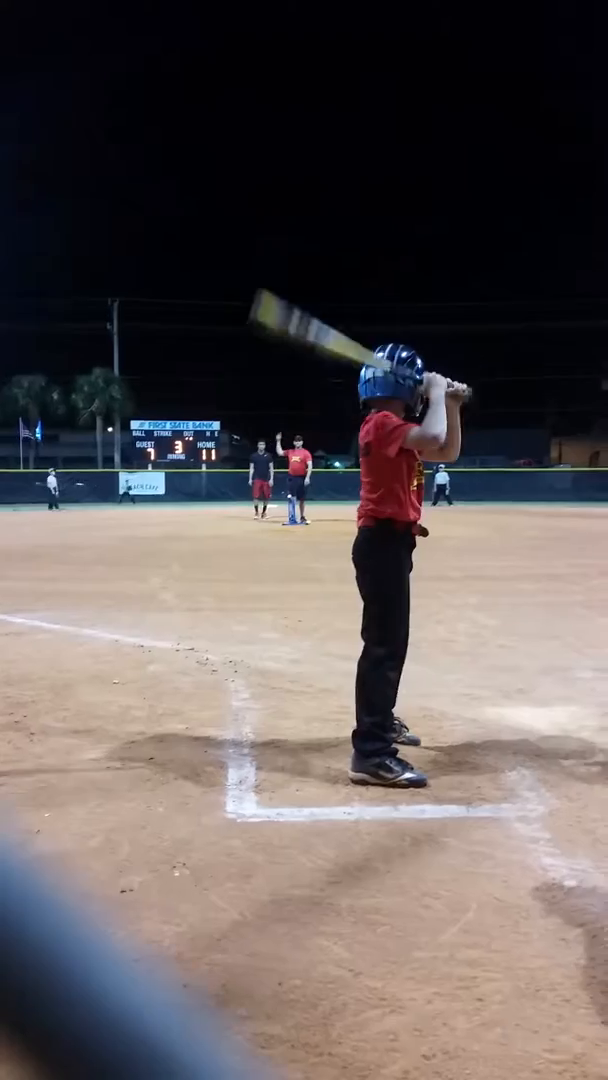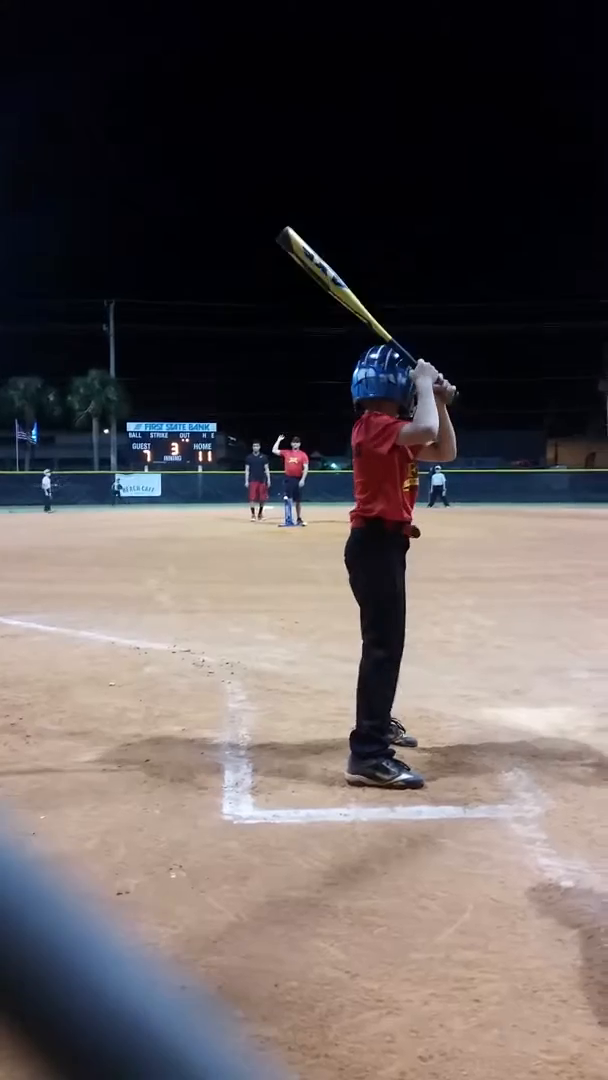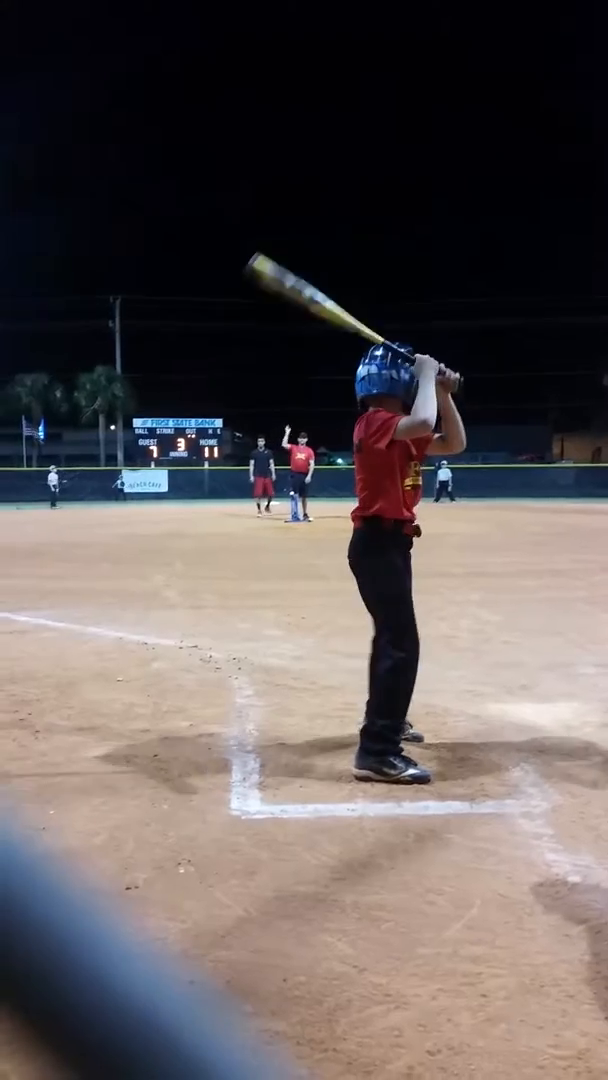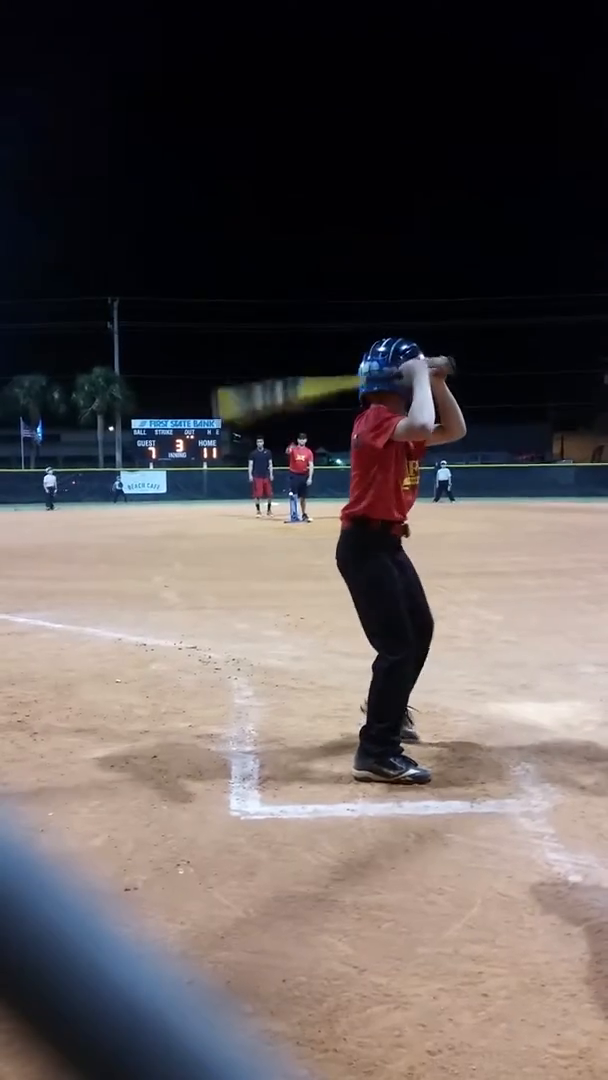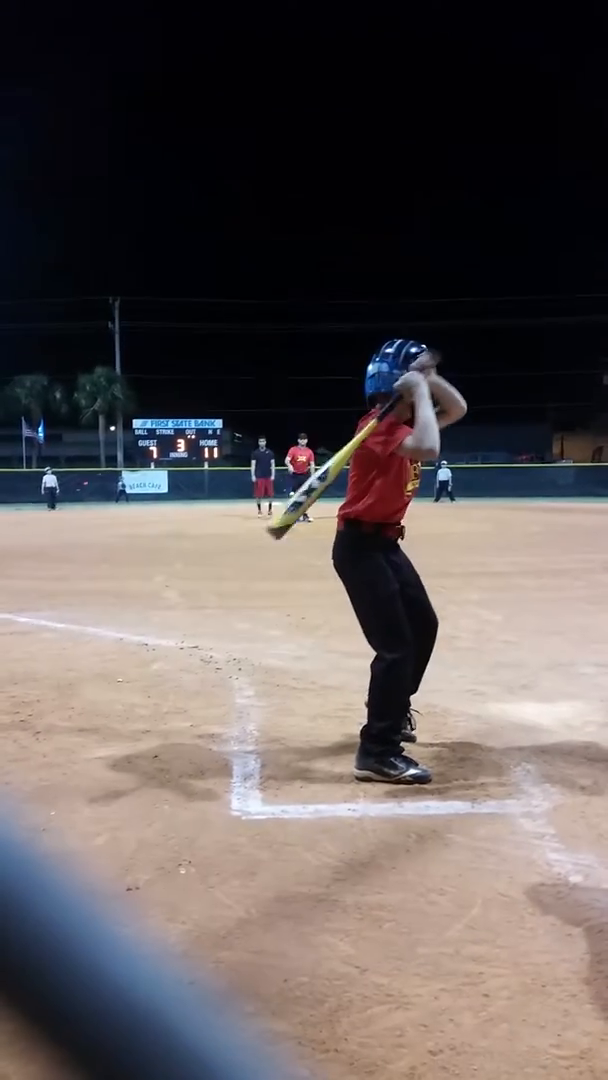
dt=0.2s
person 1, frame 1
left shoulder: (395, 427)
right shoulder: (382, 423)
left elbow: (448, 452)
right elbow: (434, 437)
left wrist: (451, 401)
right wrist: (435, 393)
left hip: (392, 540)
right hip: (383, 540)
left knee: (392, 639)
right knee: (383, 644)
left ankle: (381, 720)
right ankle: (371, 754)
person 1, frame 2
left shoulder: (393, 429)
right shoulder: (373, 424)
left elbow: (445, 452)
right elbow: (425, 429)
left wrist: (440, 401)
right wrist: (424, 382)
left hip: (387, 541)
right hip: (375, 542)
left knee: (387, 638)
right knee: (382, 644)
left ankle: (377, 721)
right ankle: (368, 756)
person 1, frame 3
left shoulder: (401, 428)
right shoulder: (375, 421)
left elbow: (455, 443)
right elbow: (423, 422)
left wrist: (443, 392)
right wrist: (427, 376)
left hip: (392, 541)
right hip: (377, 542)
left knee: (392, 636)
right knee: (400, 645)
left ankle: (385, 717)
right ankle: (376, 752)
person 1, frame 4
left shoulder: (398, 425)
right shoulder: (375, 419)
left elbow: (455, 430)
right elbow: (421, 426)
left wrist: (437, 382)
right wrist: (420, 376)
left hip: (386, 542)
right hip: (365, 543)
left knee: (419, 628)
right knee: (397, 645)
left ankle: (387, 711)
right ankle: (376, 753)
person 1, frame 5
left shoulder: (403, 423)
right shoulder: (382, 424)
left elbow: (458, 410)
right elbow: (430, 449)
left wrist: (430, 378)
right wrist: (419, 391)
left hip: (385, 542)
right hip: (361, 545)
left knee: (423, 626)
right knee: (395, 645)
left ankle: (392, 708)
right ankle: (377, 753)
